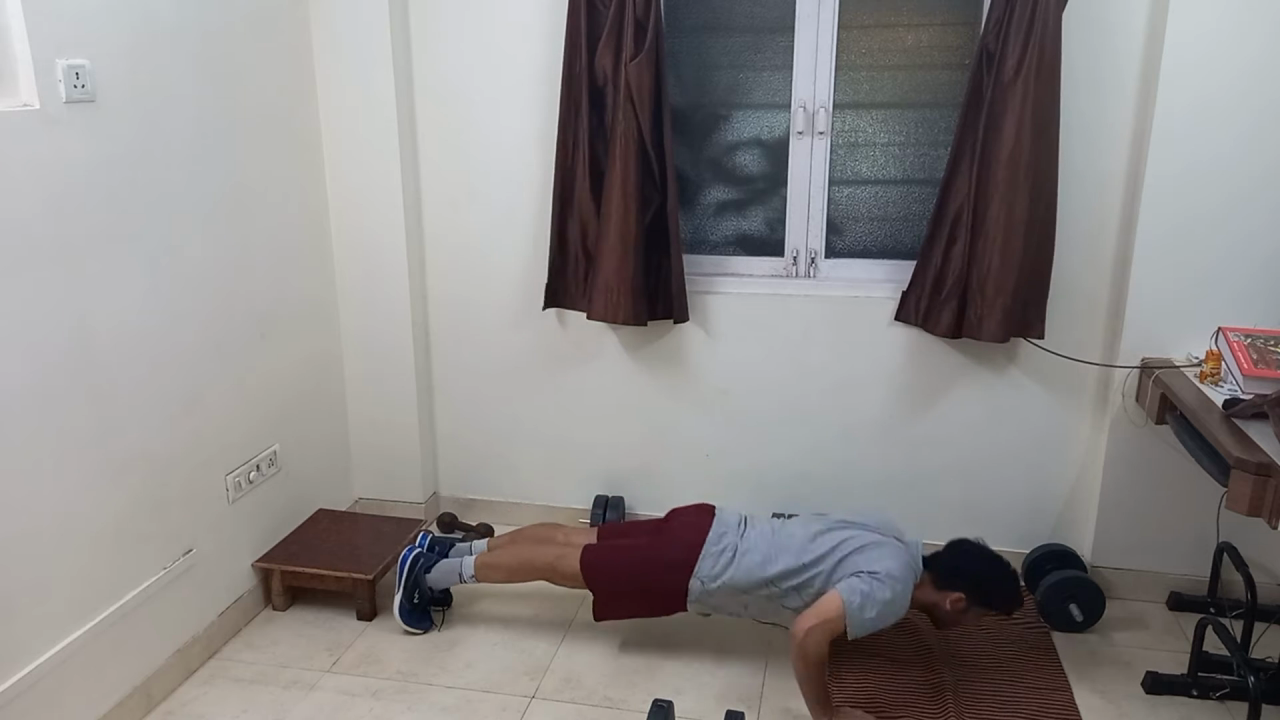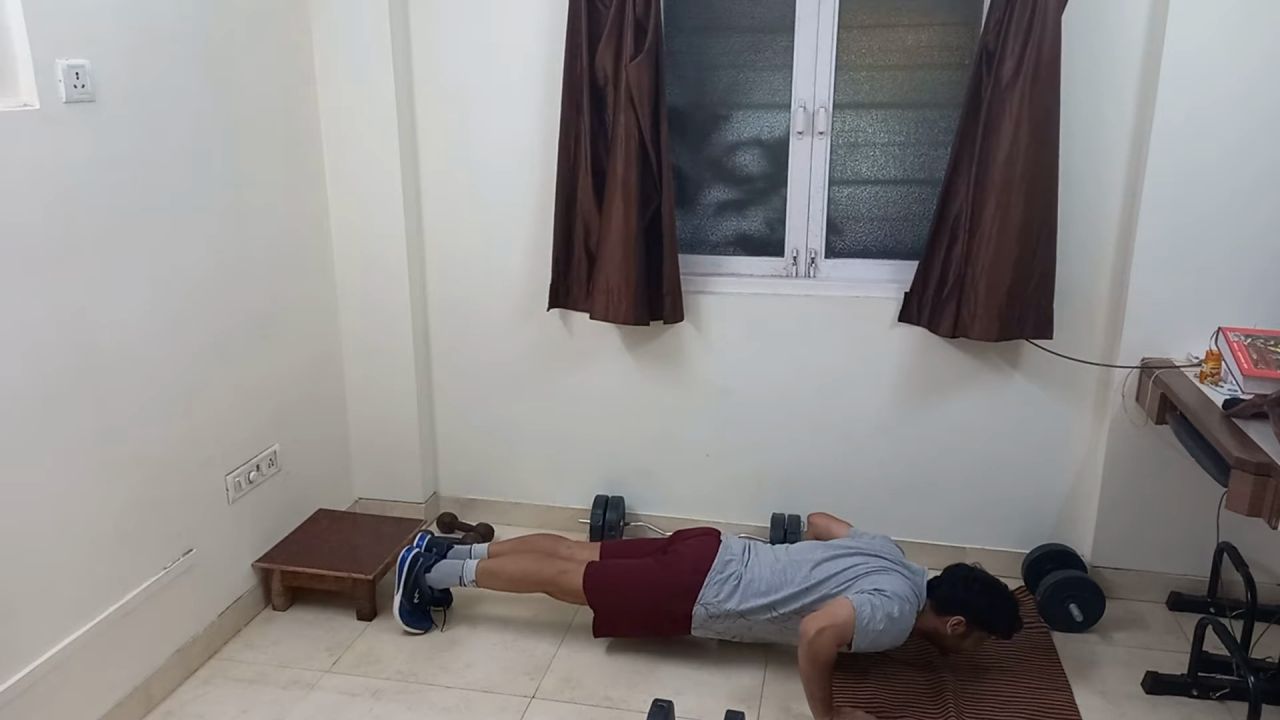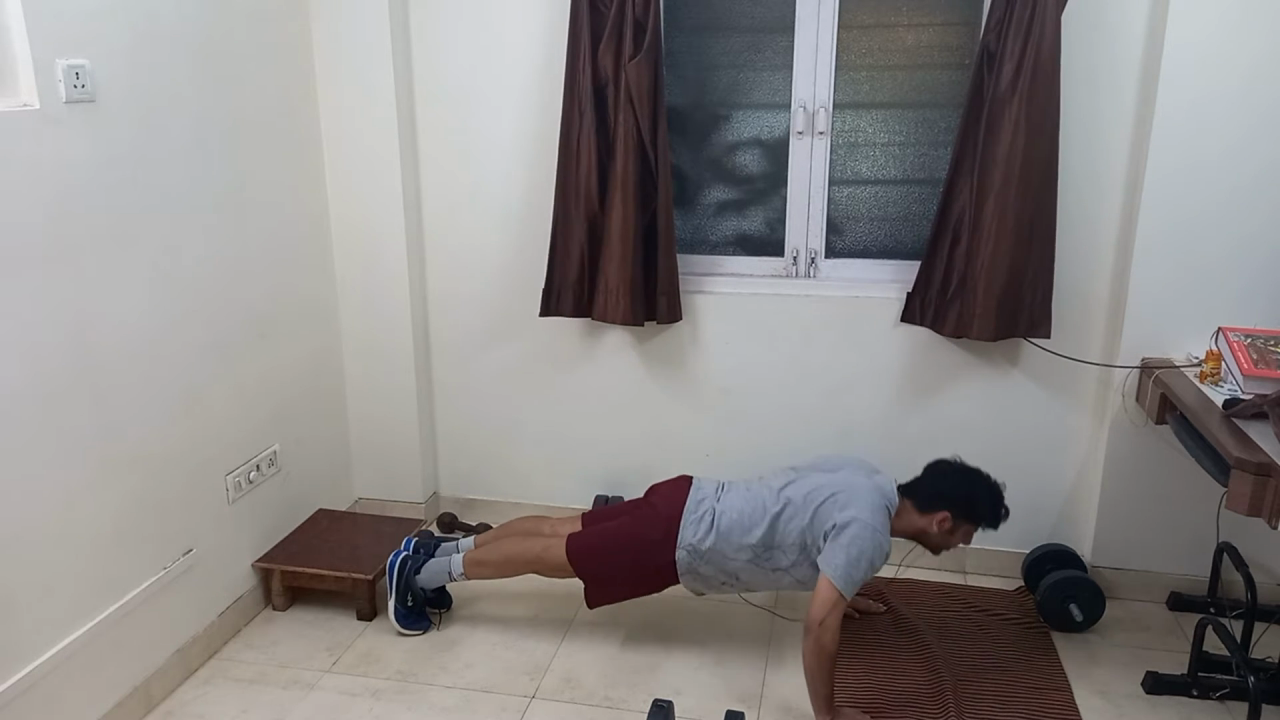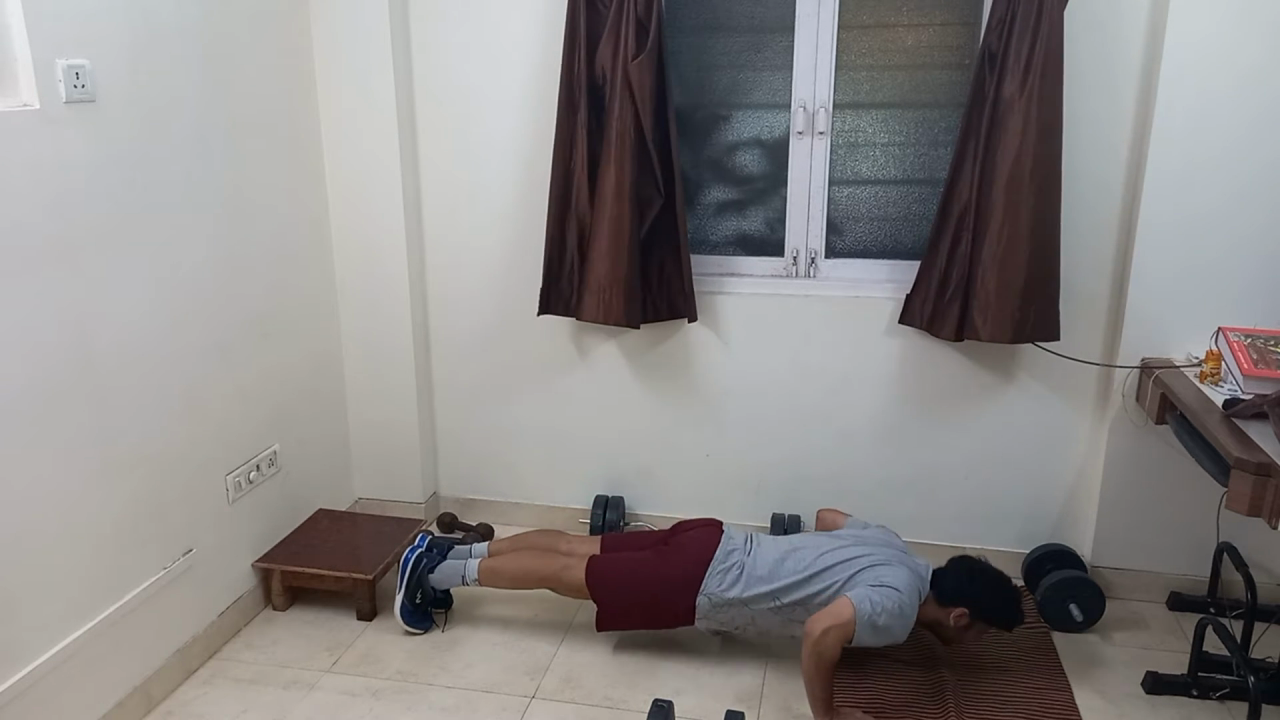
dt=1s
person 1, frame 1
left shoulder: (892, 541)
right shoulder: (889, 592)
right elbow: (806, 632)
left hip: (710, 531)
right hip: (697, 567)
left knee: (573, 539)
right knee: (563, 564)
left ankle: (448, 551)
right ankle: (433, 569)
person 1, frame 2
left shoulder: (893, 558)
right shoulder: (894, 612)
left elbow: (820, 520)
right elbow: (815, 633)
left hip: (712, 555)
right hip: (700, 594)
left knee: (575, 555)
right knee: (562, 580)
left ankle: (450, 553)
right ankle: (435, 570)
person 1, frame 3
left shoulder: (871, 482)
right shoulder: (872, 532)
right elbow: (820, 622)
left wrist: (844, 589)
left hip: (688, 503)
right hip: (681, 541)
left knee: (559, 531)
right knee: (551, 555)
left ankle: (437, 548)
right ankle: (424, 569)
person 1, frame 4
left shoulder: (894, 551)
right shoulder: (896, 605)
left elbow: (826, 515)
right elbow: (820, 634)
left hip: (715, 546)
right hip: (701, 585)
left knee: (578, 549)
right knee: (569, 575)
left ankle: (450, 553)
right ankle: (434, 569)
